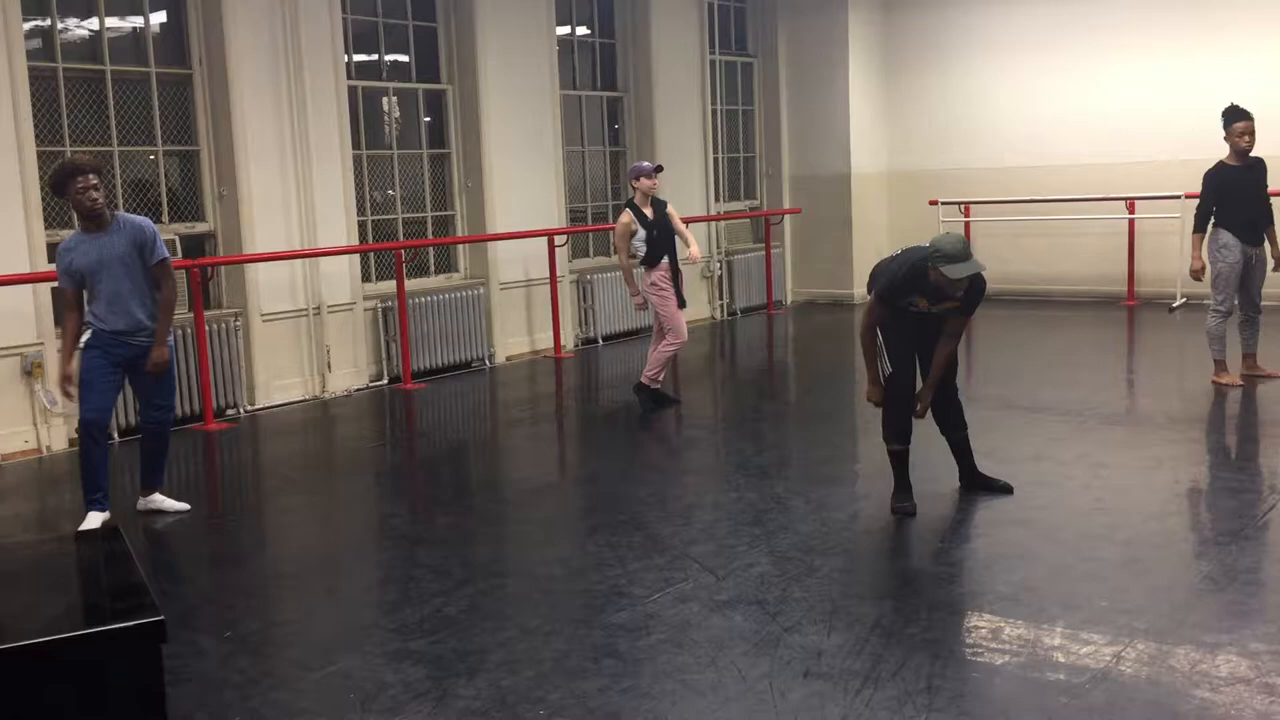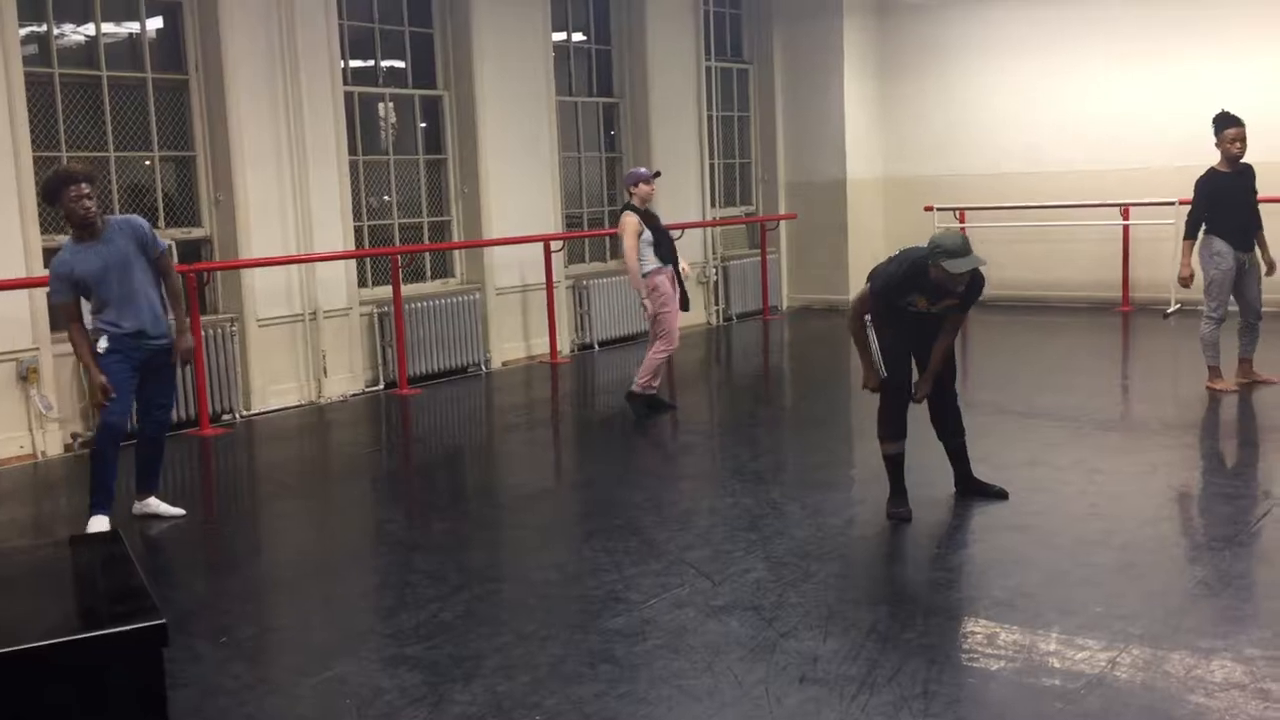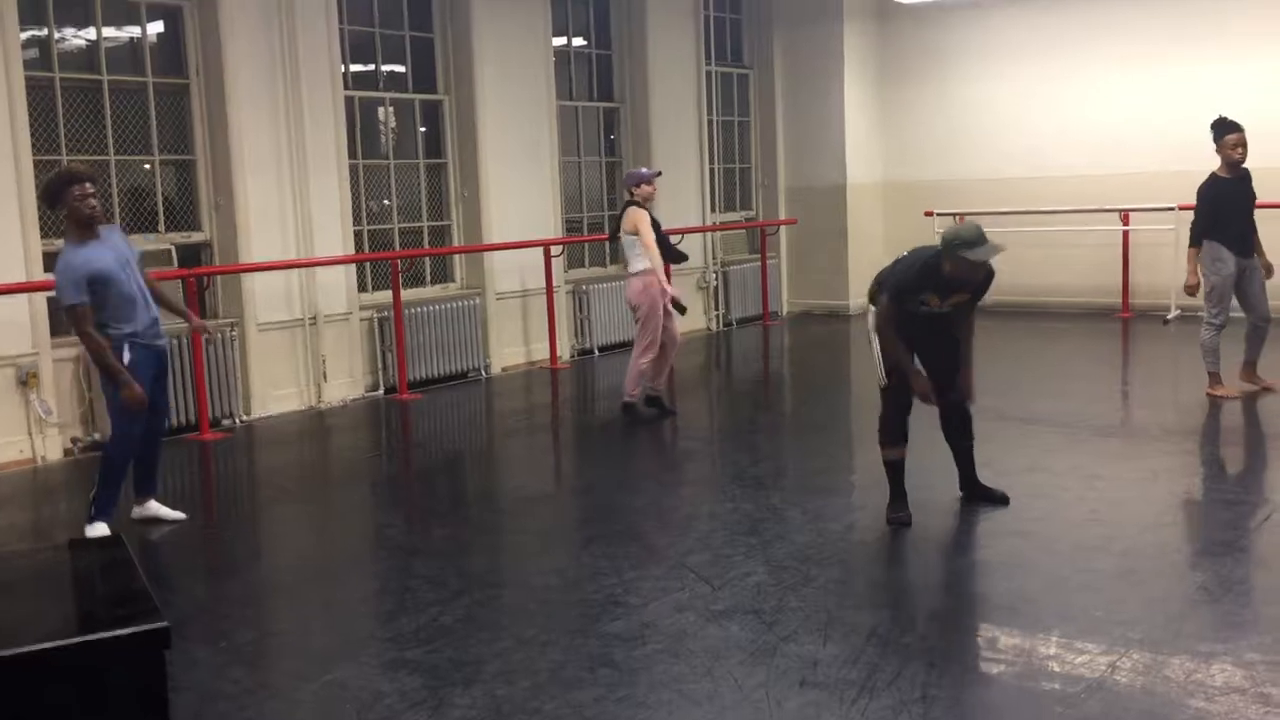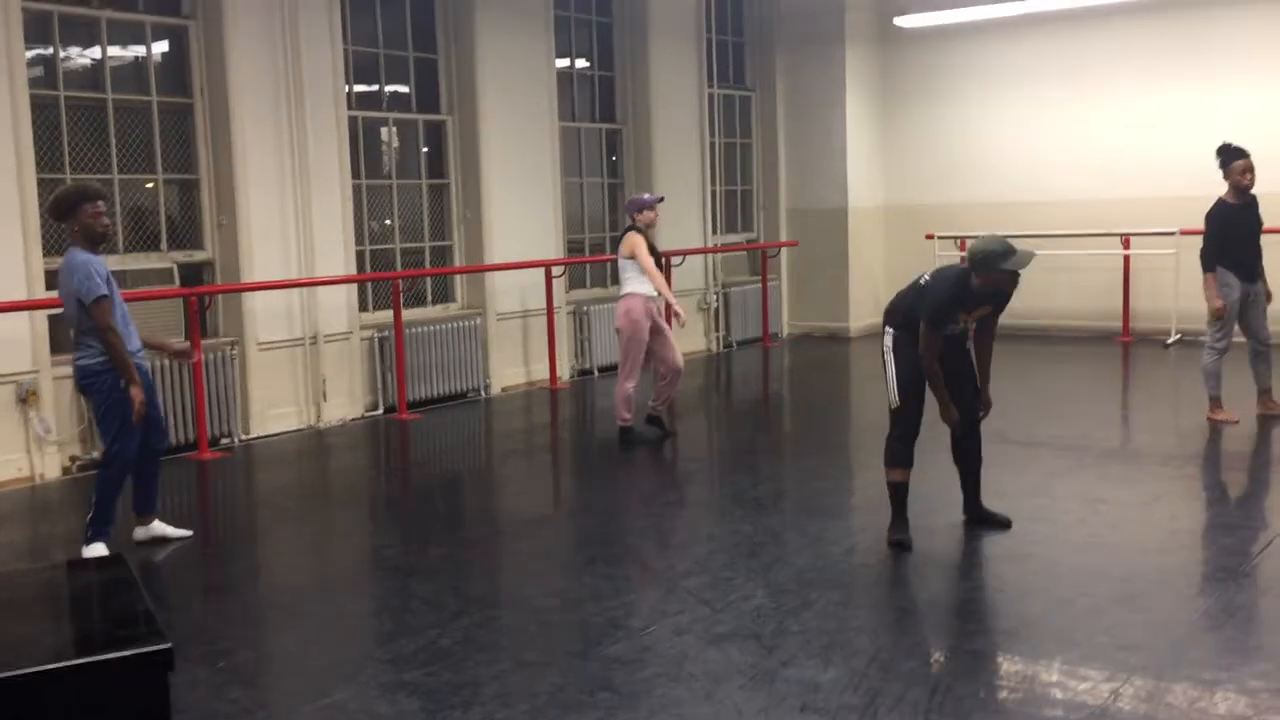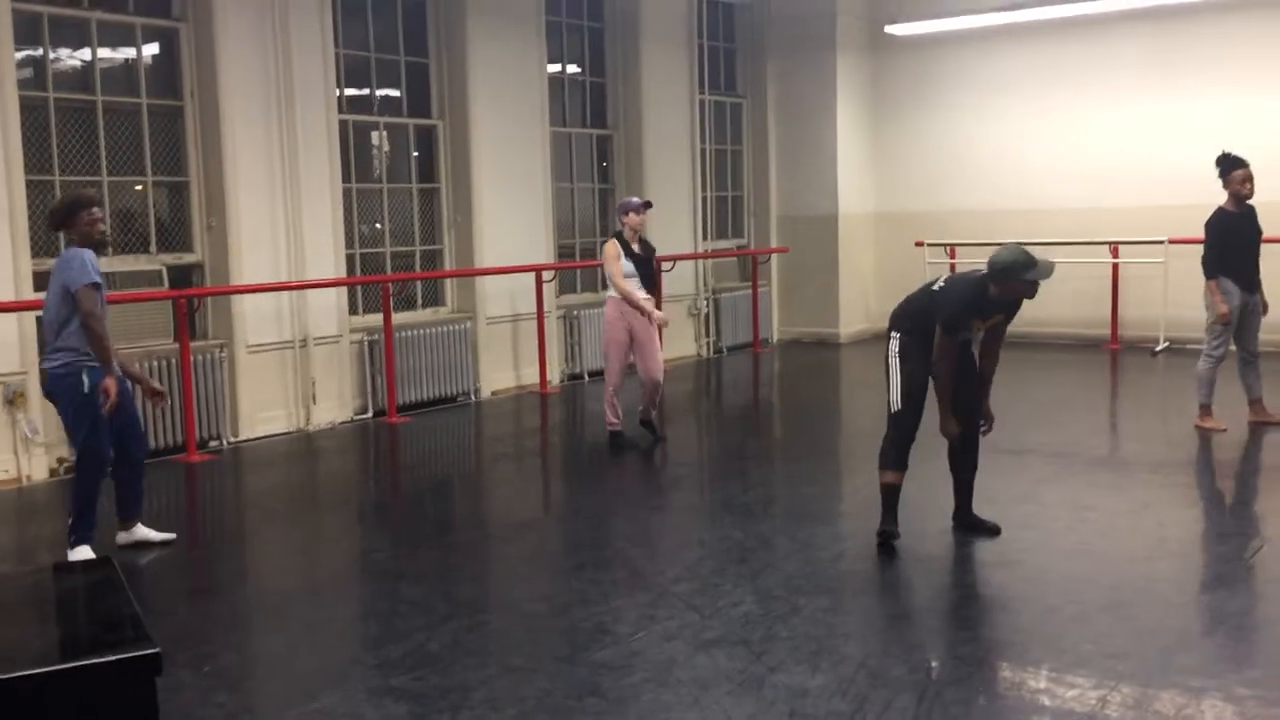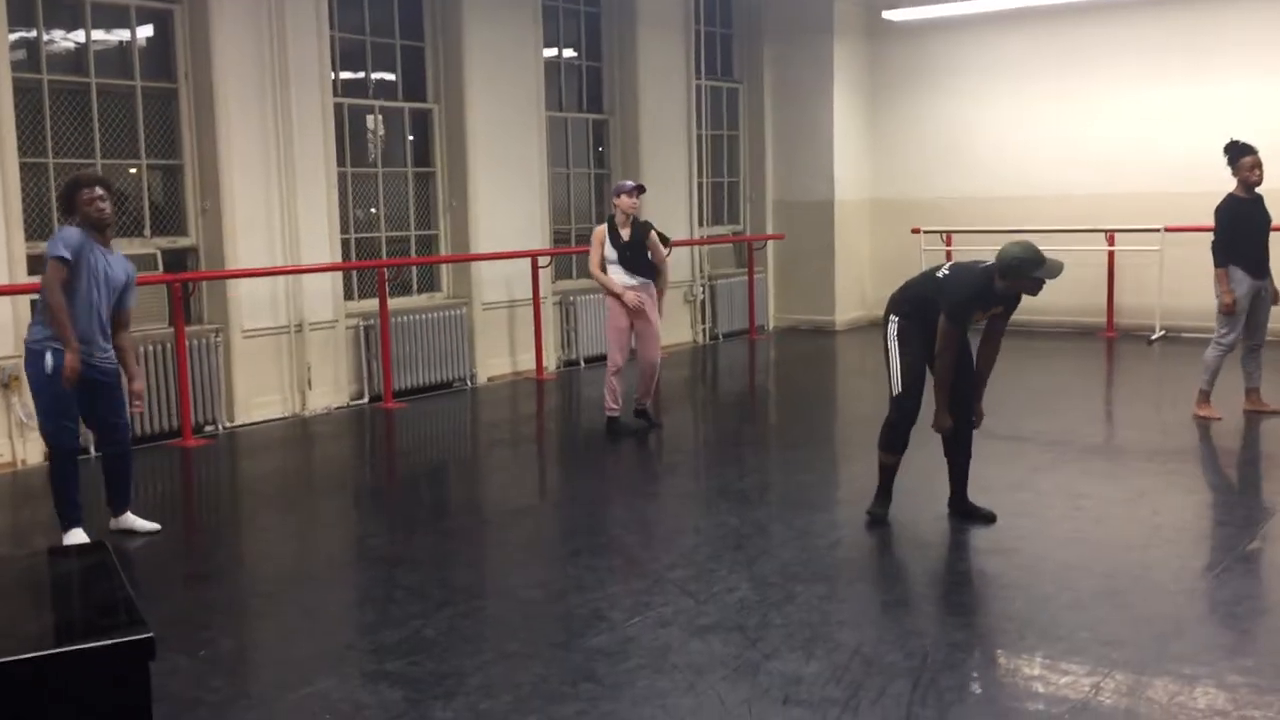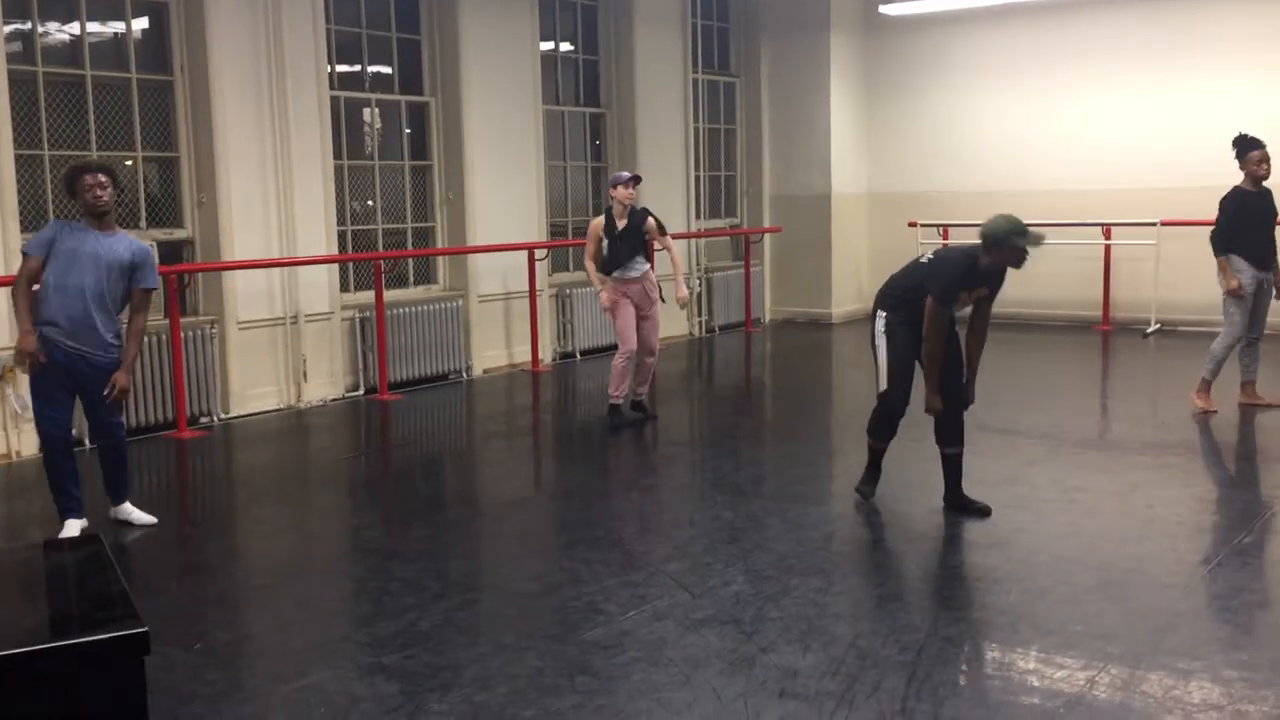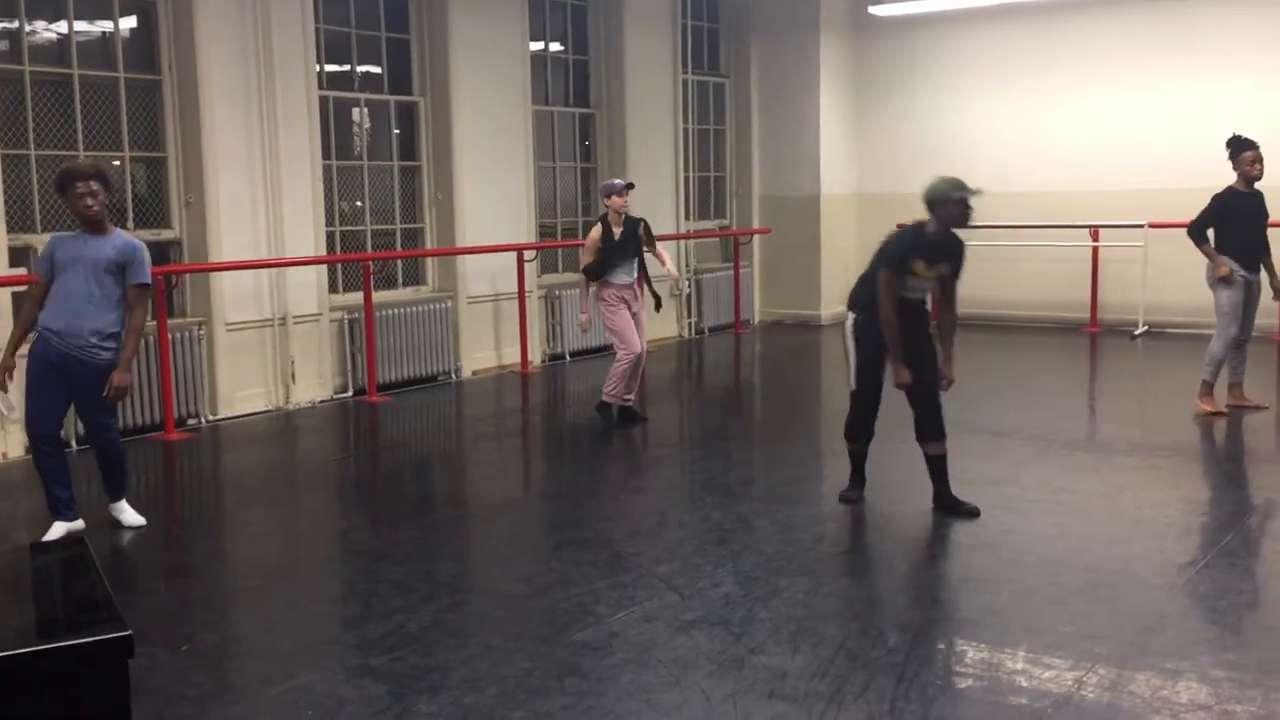
dt=0.2s
person 1, frame 1
left shoulder: (139, 229)
right shoulder: (68, 252)
left elbow: (167, 287)
right elbow: (73, 310)
left wrist: (161, 343)
right wrist: (66, 361)
left hip: (150, 343)
right hip: (102, 344)
left knee: (159, 420)
right knee: (93, 420)
left ankle: (150, 493)
right ankle: (97, 507)
person 1, frame 2
left shoulder: (132, 227)
right shoulder: (64, 264)
left elbow: (170, 277)
right elbow: (74, 324)
left wrist: (183, 329)
right wrist: (93, 372)
left hip: (159, 343)
right hip: (114, 347)
left knee: (156, 424)
right knee: (111, 425)
left ankle: (145, 497)
right ankle: (99, 511)
person 1, frame 3
left shoulder: (112, 235)
right shoulder: (71, 264)
left elbow: (143, 283)
right elbow: (87, 331)
left wrist: (186, 314)
right wrist: (123, 381)
left hip: (151, 344)
right hip: (126, 353)
left knee: (154, 426)
right knee: (128, 434)
left ankle: (144, 500)
right ankle: (98, 518)
person 1, frame 4
left shoulder: (86, 262)
right shoulder: (85, 263)
right elbow: (105, 328)
left wrist: (164, 346)
right wrist: (133, 382)
left hip: (123, 368)
right hip: (107, 373)
left knee: (152, 441)
right knee: (121, 454)
left ankle: (146, 521)
right ankle: (94, 539)
person 1, frame 5
left shoulder: (87, 267)
right shoulder: (81, 260)
right elbow: (89, 316)
left wrist: (143, 381)
right wrist: (111, 374)
left hip: (100, 374)
right hip: (75, 374)
left knee: (133, 448)
right knee: (95, 458)
left ankle: (129, 527)
right ankle: (79, 543)
person 1, frame 6
left shoulder: (126, 269)
right shoulder: (69, 238)
left elbow: (122, 329)
right elbow: (51, 289)
left wrist: (135, 376)
right wrist: (70, 348)
left hip: (100, 364)
right hip: (51, 357)
left knee: (118, 441)
right knee: (64, 445)
left ankle: (120, 514)
right ankle: (72, 527)
person 1, frame 7
left shoulder: (138, 251)
right shoulder: (57, 233)
left elbow: (138, 316)
right elbow: (23, 281)
left wrist: (126, 368)
right wrist: (26, 331)
left hip: (101, 356)
right hip: (51, 349)
left knee: (110, 434)
right knee: (54, 435)
left ankle: (121, 503)
right ankle: (73, 514)
person 1, frame 8
left shoulder: (129, 248)
right shoulder: (57, 246)
left elbow: (136, 312)
right elbow: (35, 300)
left wrist: (124, 367)
left hip: (98, 358)
right hip: (49, 350)
left knee: (104, 434)
right knee: (41, 431)
left ankle: (118, 501)
right ankle: (66, 515)
person 2, frame 1
left shoulder: (974, 285)
right shoulder: (902, 273)
left elbow: (950, 338)
right elbow: (868, 326)
left wrist: (929, 389)
right wrist: (873, 382)
left hip: (934, 314)
right hip: (891, 310)
left knee: (945, 390)
right knee: (900, 388)
left ankle: (969, 474)
right ankle: (901, 486)
person 2, frame 2
left shoulder: (972, 282)
right shoulder: (902, 270)
left elbow: (949, 330)
right elbow: (856, 313)
left wrist: (927, 376)
right wrist: (869, 369)
left hip: (930, 317)
right hip: (886, 314)
left knee: (943, 392)
right knee: (895, 394)
left ankle: (965, 479)
right ankle: (897, 492)
person 2, frame 3
left shoulder: (982, 275)
right shoulder: (914, 270)
left elbow: (963, 319)
right elbow: (882, 324)
left wrist: (965, 371)
right wrist: (914, 375)
left hip: (935, 317)
right hip: (891, 317)
left knee: (955, 398)
right knee: (897, 400)
left ankle: (970, 484)
right ankle: (897, 497)
person 2, frame 4
left shoulder: (1000, 290)
right shoulder: (945, 290)
left elbow: (984, 334)
right elbow: (927, 355)
left wrist: (983, 388)
right wrist: (944, 404)
left hip: (951, 335)
right hip: (905, 333)
left knee: (969, 416)
right knee: (905, 423)
left ankle: (973, 507)
right ankle: (898, 520)
person 2, frame 5
left shoulder: (1009, 300)
right shoulder: (962, 297)
left elbow: (990, 347)
right elbow: (942, 362)
left wrist: (983, 400)
right wrist: (945, 416)
left hip: (954, 339)
right hip: (910, 336)
left knee: (970, 422)
right knee: (903, 424)
left ankle: (963, 513)
right ankle: (888, 519)
person 2, frame 6
left shoulder: (1008, 293)
right shoulder: (966, 289)
left elbow: (990, 343)
right elbow: (944, 354)
left wrist: (977, 397)
right wrist: (941, 410)
left hip: (948, 326)
right hip: (908, 320)
left knee: (964, 411)
right knee: (905, 406)
left ankle: (959, 500)
right ankle: (883, 492)
person 2, frame 7
left shoulder: (994, 273)
right shoulder: (951, 269)
left elbow: (978, 324)
right elbow: (931, 336)
left wrist: (970, 380)
right wrist: (931, 391)
left hip: (937, 322)
right hip: (896, 314)
left knee: (955, 403)
right knee: (894, 400)
left ankle: (954, 494)
right ankle: (871, 472)
person 2, frame 8
left shoulder: (953, 247)
right shoulder: (902, 243)
left elbow: (946, 304)
right elbow: (885, 305)
left wrist: (947, 360)
right wrist: (897, 364)
left hip: (912, 320)
right hip: (868, 318)
left knee: (928, 403)
right knee: (865, 403)
left ankle: (943, 494)
right ankle: (857, 479)
person 3, frame 1
right shoulder: (1217, 174)
right elbow: (1203, 214)
right wrist: (1196, 256)
left hip: (1254, 247)
right hip: (1227, 244)
left knee: (1252, 308)
right knee: (1222, 307)
left ankle: (1249, 363)
right ankle: (1219, 370)
person 3, frame 2
left shoulder: (1248, 172)
right shoulder: (1209, 181)
left elbow: (1253, 215)
right elbow: (1194, 221)
left wrist: (1265, 252)
right wrist: (1185, 263)
left hip: (1246, 252)
right hip: (1219, 250)
left knee: (1253, 313)
right knee: (1215, 314)
left ankle: (1245, 368)
right ankle: (1214, 376)
person 3, frame 3
left shoulder: (1245, 177)
right shoulder: (1211, 187)
left elbow: (1248, 220)
right elbow: (1198, 229)
left wrist: (1262, 256)
right wrist: (1192, 271)
left hip: (1246, 257)
right hip: (1220, 256)
left knee: (1260, 316)
right knee: (1216, 320)
left ankle: (1249, 370)
right ankle: (1214, 382)
person 3, frame 4
left shoulder: (1252, 202)
right shoulder: (1219, 212)
left elbow: (1254, 246)
right elbow: (1208, 255)
right wrist: (1213, 295)
left hip: (1251, 283)
right hip: (1227, 282)
right knee: (1218, 344)
right ankle: (1215, 406)
person 3, frame 5
left shoulder: (1250, 213)
right shoulder: (1219, 220)
left elbow: (1251, 257)
right elbow: (1209, 263)
right wrist: (1219, 301)
left hip: (1249, 292)
right hip: (1227, 290)
left knee: (1250, 353)
right knee: (1214, 352)
left ankle: (1256, 409)
right ankle: (1204, 414)
person 3, frame 6
right shoulder: (1229, 207)
right elbow: (1219, 250)
right wrist: (1225, 290)
right hip: (1237, 278)
left knee: (1255, 342)
right knee: (1224, 340)
left ankle: (1253, 399)
right ankle: (1202, 401)
person 3, frame 7
right shoulder: (1234, 198)
right elbow: (1218, 240)
right wrist: (1229, 276)
right hip: (1240, 271)
left knee: (1253, 335)
right knee: (1233, 333)
left ankle: (1248, 391)
right ankle: (1202, 390)
person 3, frame 8
right shoulder: (1226, 198)
right elbow: (1196, 229)
right wrist: (1216, 263)
left hip: (1251, 274)
right hip: (1229, 272)
left knee: (1242, 336)
right knee: (1227, 333)
left ankle: (1236, 393)
right ankle: (1205, 394)
person 4, frame 1
left shoulder: (663, 207)
right shoulder: (627, 219)
left elbow: (683, 232)
right elbow: (623, 259)
left wrist: (692, 245)
right wrist: (635, 293)
left hip: (672, 275)
right hip: (656, 279)
left knee: (662, 336)
right knee: (677, 336)
left ankle: (654, 389)
right ankle: (645, 383)
person 4, frame 2
left shoulder: (647, 214)
right shoulder: (630, 219)
right elbow: (630, 262)
left wrist: (679, 265)
right wrist: (645, 297)
left hip: (666, 279)
right hip: (655, 283)
left knee: (662, 340)
right knee: (668, 342)
left ankle: (650, 394)
right ankle: (636, 392)
person 4, frame 3
left shoulder: (632, 214)
right shoulder: (638, 213)
right elbow: (650, 247)
left wrist: (662, 283)
right wrist: (664, 283)
left hip: (652, 284)
right hip: (645, 284)
left knee: (669, 341)
right knee: (647, 347)
left ankle: (653, 393)
right ankle: (629, 402)
person 4, frame 4
left shoulder: (642, 241)
right shoulder: (634, 238)
right elbow: (653, 274)
right wrist: (675, 304)
left hip: (651, 308)
right hip: (633, 309)
left knee: (674, 366)
right knee: (630, 372)
left ankle: (655, 413)
right ankle: (625, 427)
person 4, frame 5
left shoulder: (647, 248)
right shoulder: (612, 246)
right elbow: (618, 284)
right wrist: (650, 309)
left hip: (644, 315)
right hip: (617, 313)
left knee: (653, 375)
right knee: (615, 376)
left ankle: (647, 417)
right ankle: (614, 430)
person 4, frame 6
left shoulder: (645, 231)
right shoulder: (602, 232)
left elbow: (661, 266)
right elbow: (595, 270)
left wrist: (658, 301)
right wrist: (623, 293)
left hip: (644, 296)
right hip: (617, 300)
left knee: (651, 359)
right knee: (616, 360)
left ankle: (642, 407)
right ankle: (613, 415)
person 4, frame 7
left shoulder: (644, 220)
right shoulder: (599, 225)
left elbow: (671, 249)
right elbow: (589, 260)
left wrist: (680, 285)
right wrist: (601, 290)
left hip: (645, 286)
right hip: (619, 289)
left knee: (650, 348)
right knee: (628, 348)
left ankle: (638, 399)
right ankle: (615, 405)
person 4, frame 8
left shoulder: (636, 225)
right shoulder: (598, 234)
left elbow: (655, 249)
right elbow: (586, 273)
left wrist: (667, 263)
right wrist: (584, 310)
left hip: (633, 293)
right hip: (610, 296)
left knee: (640, 352)
right knee: (630, 350)
left ankle: (625, 405)
right ankle: (607, 401)
